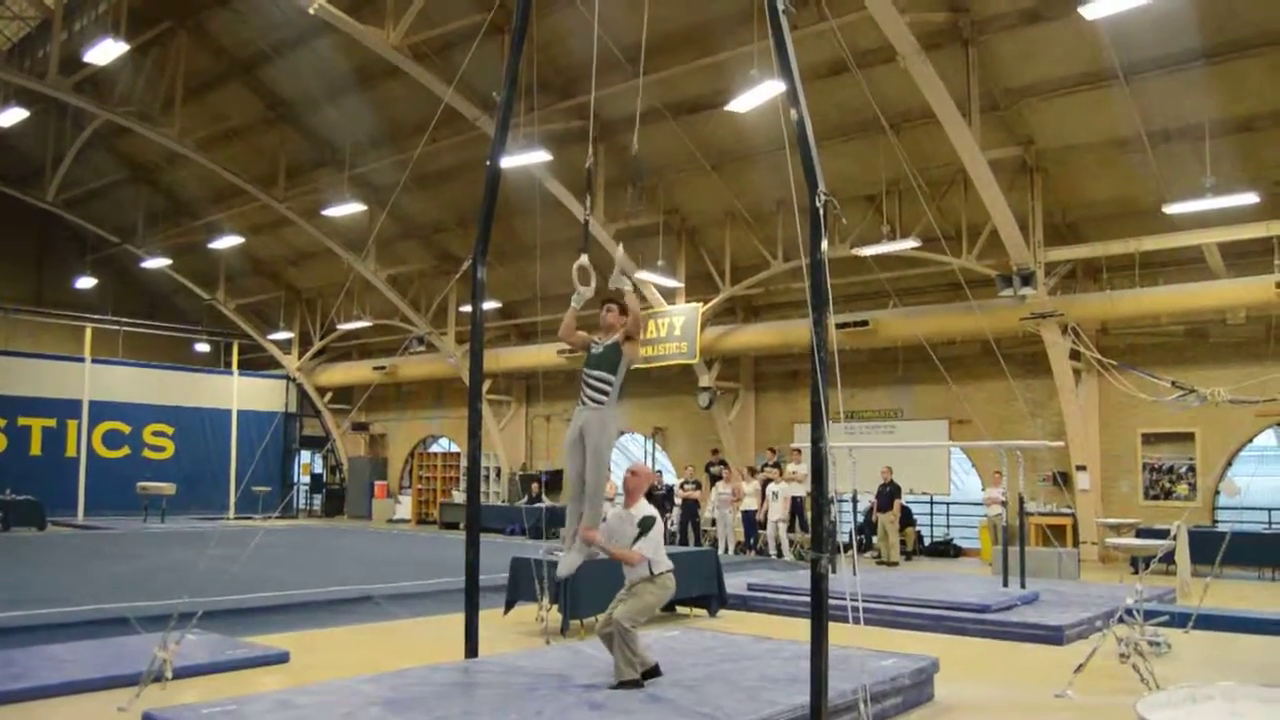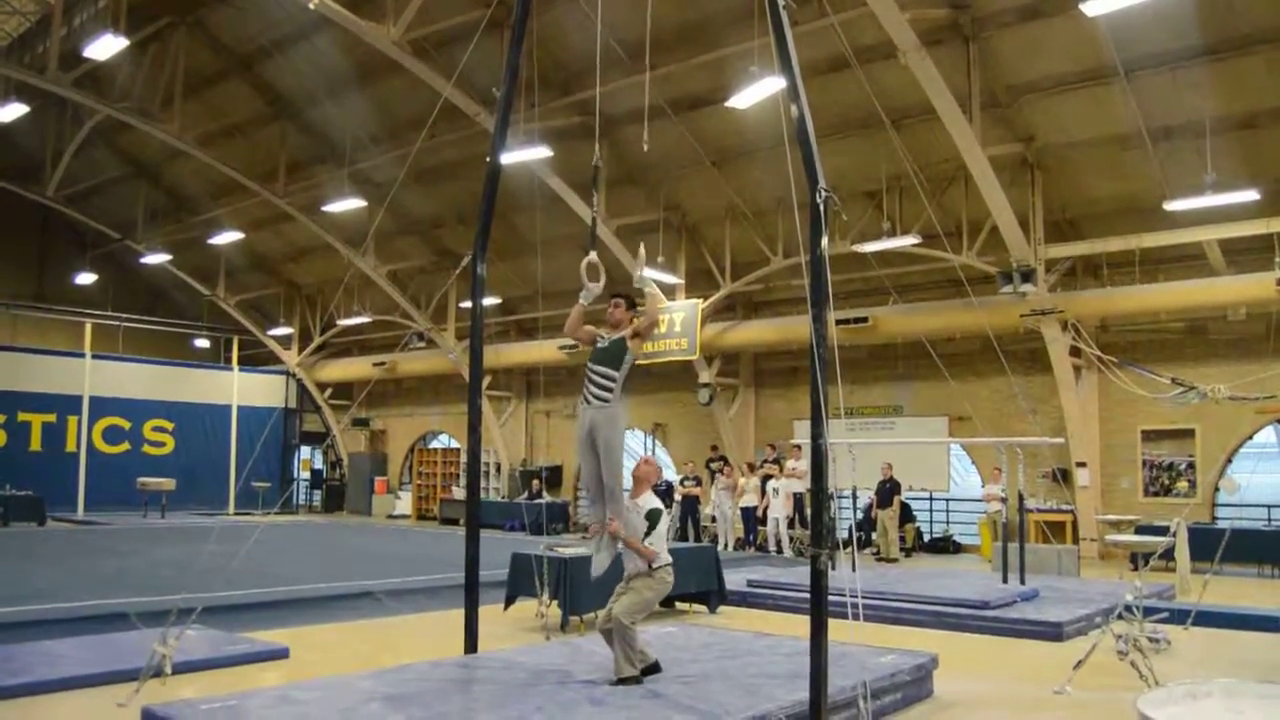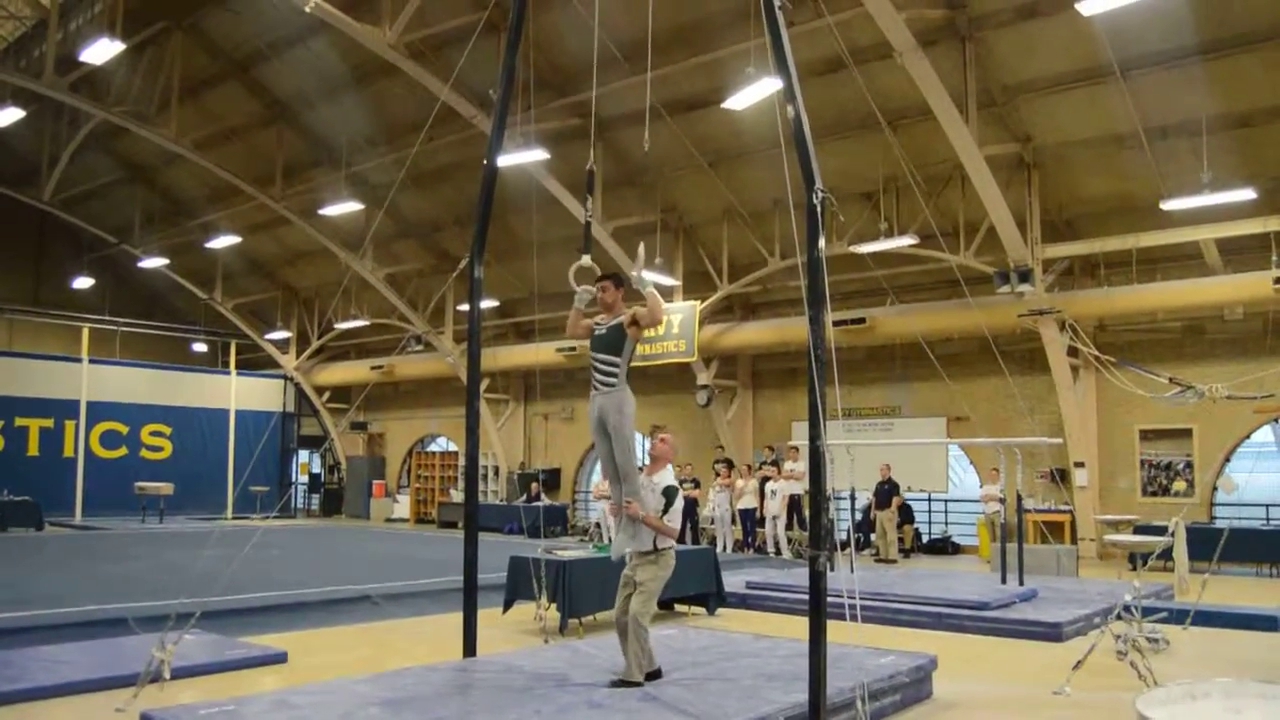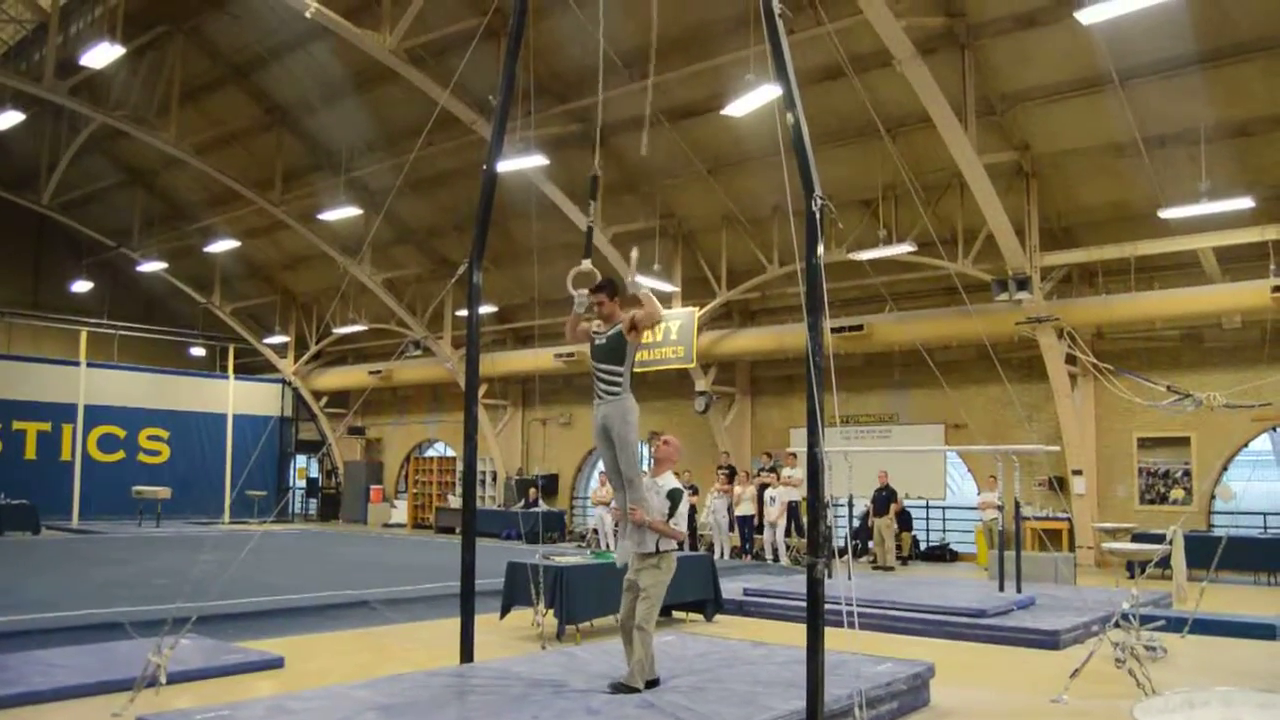
dt=0.4s
person 1, frame 1
left shoulder: (628, 338)
right shoulder: (591, 340)
left elbow: (636, 314)
right elbow: (564, 334)
left wrist: (624, 285)
right wrist: (577, 301)
left hip: (602, 417)
right hip: (579, 415)
left knee: (594, 485)
right knee: (574, 485)
left ankle: (582, 545)
right ankle: (570, 544)
person 1, frame 2
left shoulder: (633, 333)
right shoulder: (597, 334)
left elbow: (653, 318)
right elbow: (570, 332)
left wrist: (647, 286)
right wrist: (585, 299)
left hip: (609, 414)
right hip: (585, 413)
left knee: (611, 481)
right knee: (591, 484)
left ankle: (610, 541)
right ankle: (600, 539)
person 1, frame 3
left shoulder: (631, 317)
right shoulder: (597, 321)
left elbow: (657, 318)
right elbow: (570, 332)
left wrist: (644, 284)
right wrist: (579, 303)
left hip: (617, 399)
right hip: (595, 400)
left knee: (625, 466)
right knee: (609, 469)
left ankle: (631, 525)
right ankle: (621, 523)
person 1, frame 4
left shoulder: (631, 322)
right shoulder: (595, 326)
left elbow: (655, 316)
right elbow: (570, 335)
left wrist: (637, 289)
right wrist: (579, 307)
left hip: (621, 407)
right hip: (599, 409)
left knee: (629, 473)
right knee: (613, 476)
left ankle: (635, 532)
right ankle: (623, 532)
person 2, frame 1
left shoulder: (648, 517)
right shoulder: (616, 515)
left elbow: (634, 559)
right elbow: (598, 544)
left wrist: (599, 542)
right wrist: (583, 537)
left hip: (657, 583)
right hip: (634, 583)
left knee: (623, 619)
right knee: (605, 626)
left ankle: (630, 676)
right ankle: (646, 666)
person 2, frame 2
left shoulder: (654, 510)
right shoulder: (622, 503)
left elbow: (651, 554)
right elbow: (610, 535)
left wrist: (621, 534)
right wrist: (603, 530)
left hip: (656, 576)
right hip: (632, 575)
left knee: (622, 616)
right knee: (605, 623)
left ankle: (629, 673)
right ankle: (646, 663)
person 2, frame 3
left shoulder: (670, 488)
right shoulder: (636, 481)
left elbow: (672, 531)
right elbow: (627, 516)
left wrist: (640, 515)
right wrist: (619, 510)
left hip: (657, 559)
right hip: (635, 557)
left knee: (637, 614)
right knee: (621, 615)
left ankle: (634, 675)
right ankle: (648, 667)
person 2, frame 4
left shoulder: (674, 490)
right shoulder: (640, 483)
left elbow: (679, 533)
left wrist: (645, 520)
right wrist: (623, 516)
left hip: (659, 561)
right hip: (636, 558)
left knee: (643, 620)
right knee: (627, 619)
left ankle: (634, 680)
right ankle: (647, 675)
